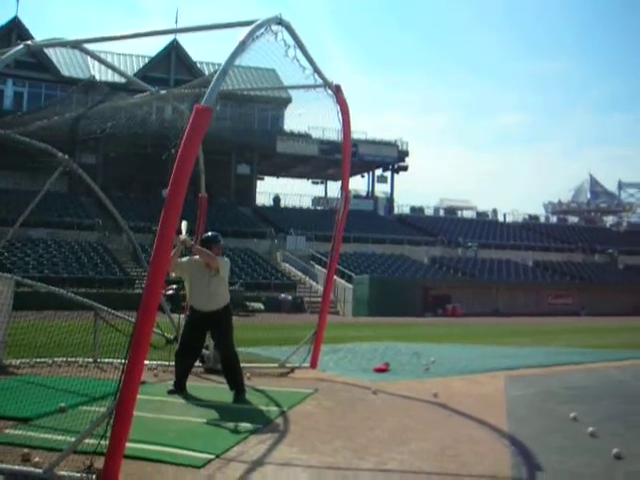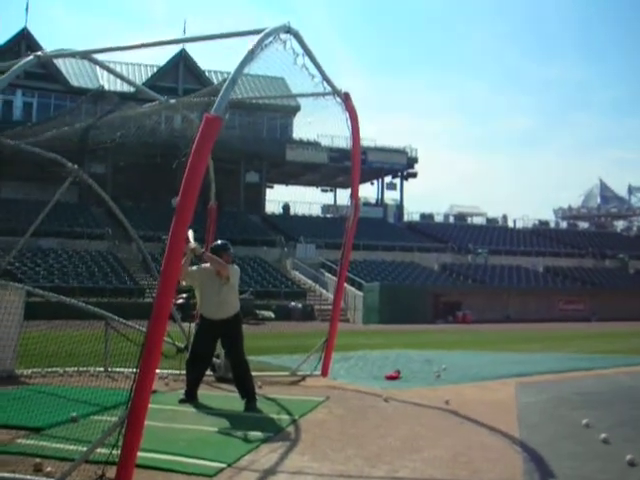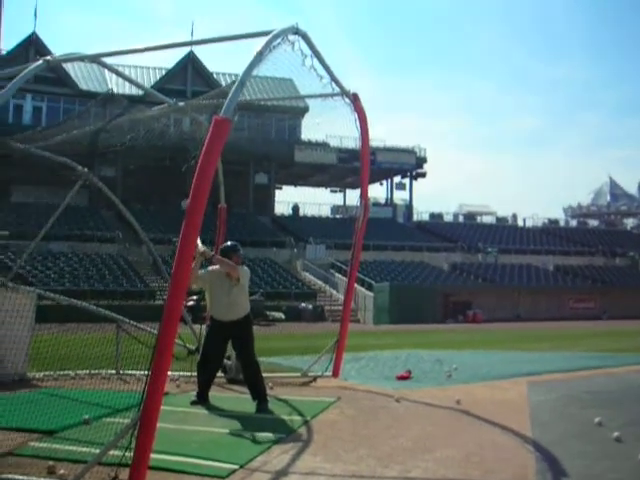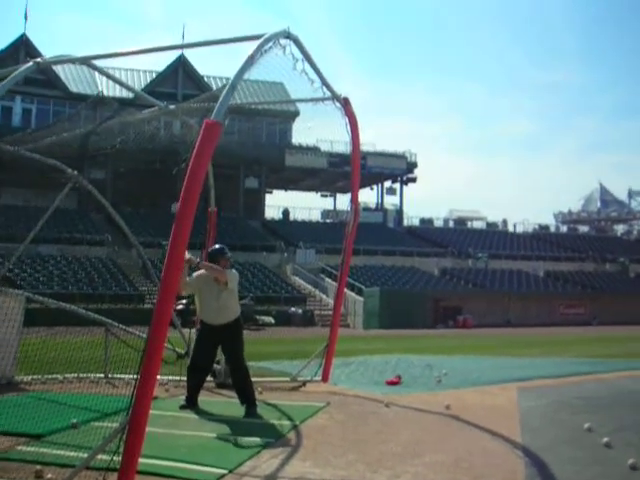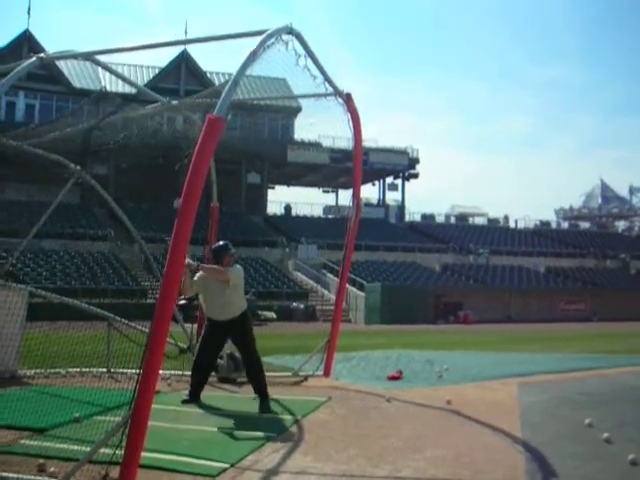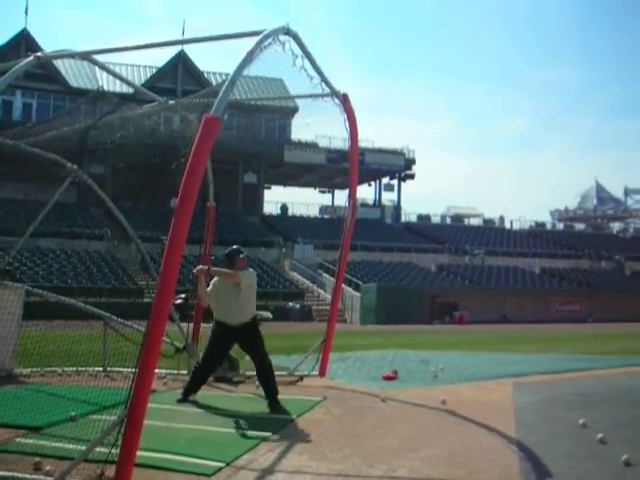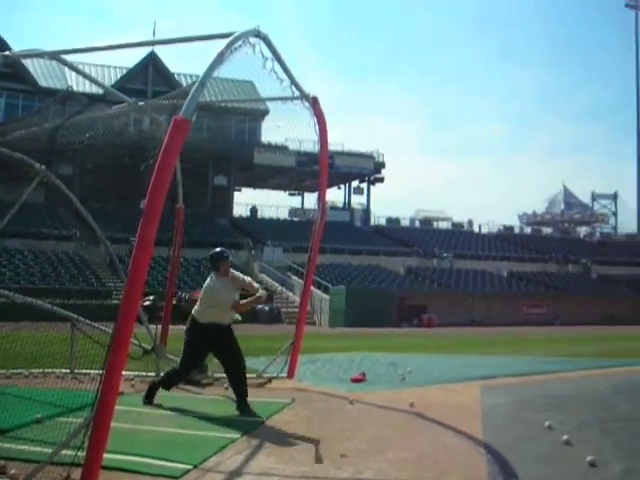
dt=0.2s
person 1, frame 1
left shoulder: (224, 263)
right shoulder: (191, 263)
left elbow: (211, 260)
right elbow: (171, 267)
left wrist: (190, 245)
right wrist: (179, 246)
left hip: (220, 313)
right hip: (196, 313)
left knee: (227, 352)
right knee: (185, 350)
left ankle: (239, 390)
right ankle: (179, 384)
person 1, frame 2
left shoulder: (234, 271)
right shoulder: (201, 271)
left elbow: (222, 267)
right elbow: (182, 276)
left wrist: (201, 252)
right wrist: (189, 255)
left hip: (230, 321)
right hip: (207, 321)
left knee: (238, 361)
right knee: (195, 359)
left ankle: (250, 399)
right ankle: (190, 393)
person 1, frame 3
left shoulder: (244, 272)
right shoulder: (211, 273)
left elbow: (232, 269)
right elbow: (192, 280)
left wrist: (210, 255)
right wrist: (199, 258)
left hip: (241, 323)
right hip: (217, 323)
left knee: (249, 362)
right knee: (206, 361)
left ankle: (261, 400)
right ankle: (202, 395)
person 1, frame 4
left shoulder: (233, 275)
right shoulder: (200, 277)
left elbow: (220, 274)
right elbow: (182, 289)
left wrist: (196, 263)
right wrist: (186, 266)
left hip: (231, 326)
right hip: (207, 327)
left knee: (237, 366)
right knee: (197, 365)
left ankle: (250, 404)
right ankle: (191, 399)
person 1, frame 5
left shoulder: (237, 271)
right shoulder: (204, 276)
left elbow: (221, 273)
right elbow: (186, 292)
left wrist: (196, 266)
right wrist: (186, 271)
left hip: (239, 321)
right hip: (215, 323)
left knee: (251, 358)
right knee: (202, 360)
left ankle: (264, 399)
right ankle: (194, 394)
person 1, frame 6
left shoulder: (249, 274)
right shoulder: (217, 281)
left elbow: (233, 275)
right elbow: (205, 302)
left wrist: (207, 270)
right wrist: (201, 279)
left hip: (248, 326)
right hip: (224, 327)
left knee: (263, 362)
right knee: (208, 362)
left ankle: (273, 399)
right ankle: (188, 391)
person 1, frame 7
left shoulder: (231, 274)
right shoulder: (214, 285)
left elbow: (247, 282)
right elbow: (237, 307)
left wrist: (259, 291)
right wrist: (256, 298)
left hip: (222, 328)
right hip: (201, 329)
left knee: (237, 364)
right knee: (185, 367)
left ankle: (242, 403)
right ankle: (155, 386)
